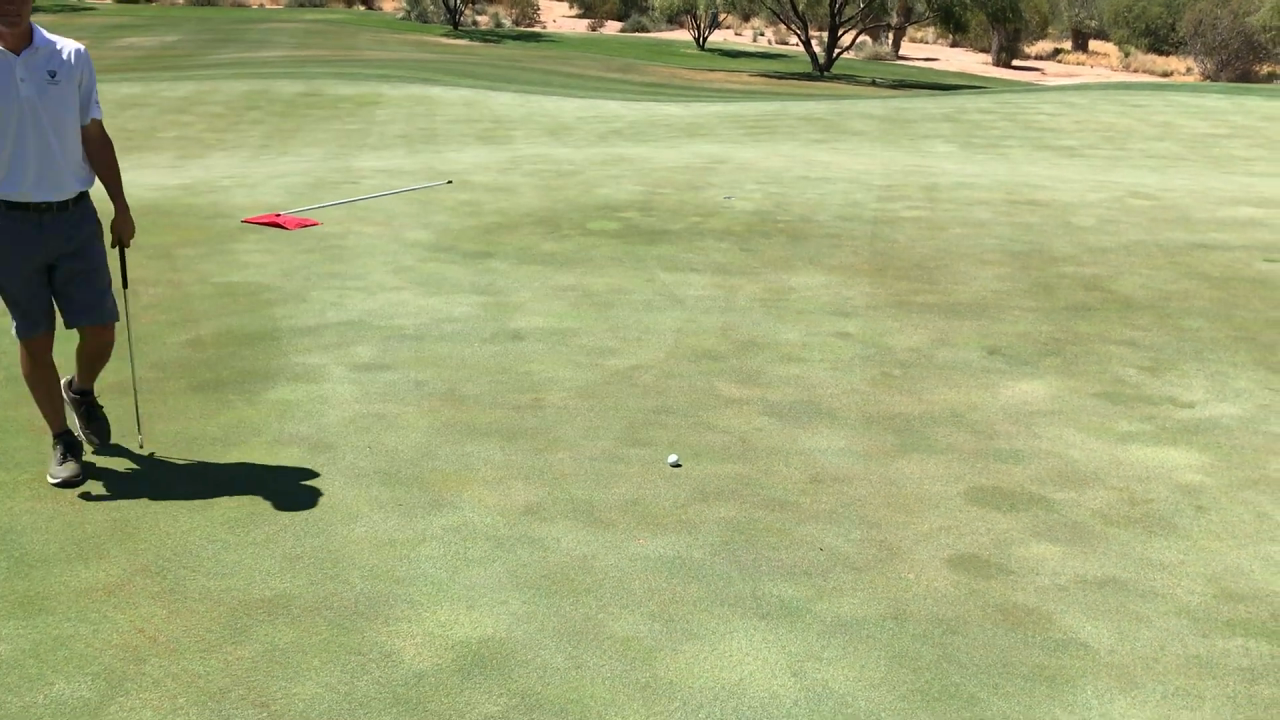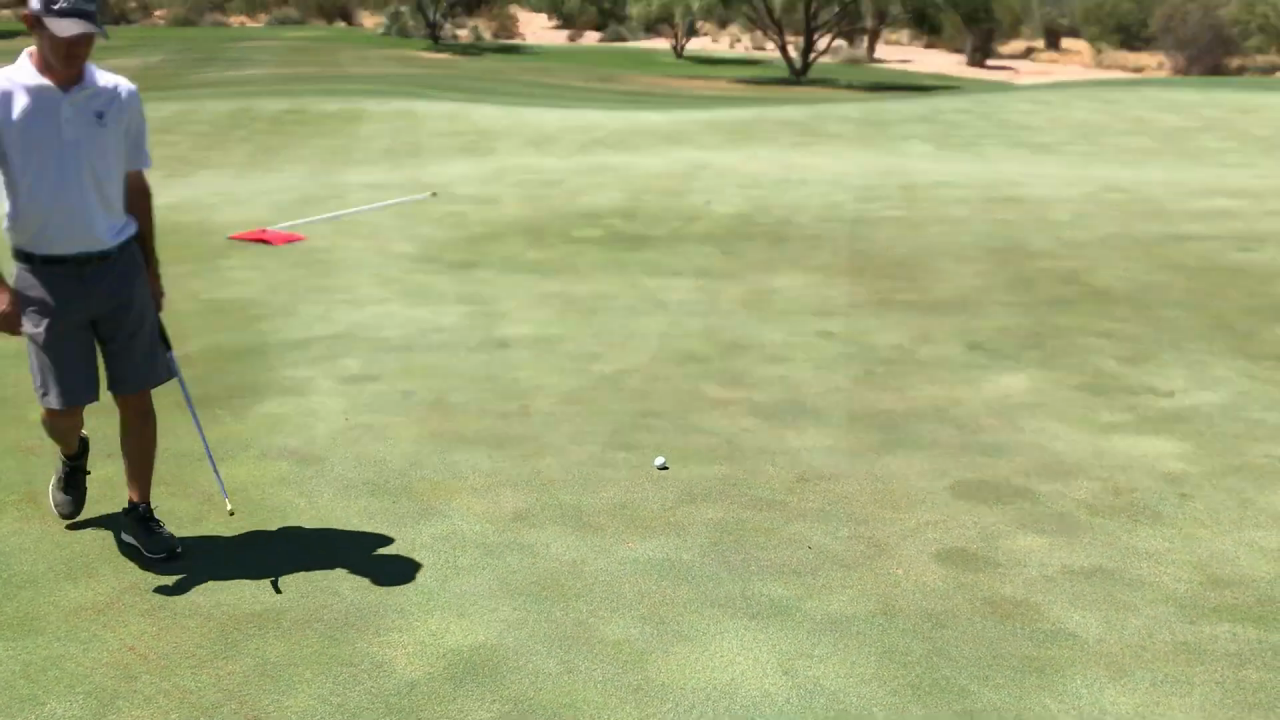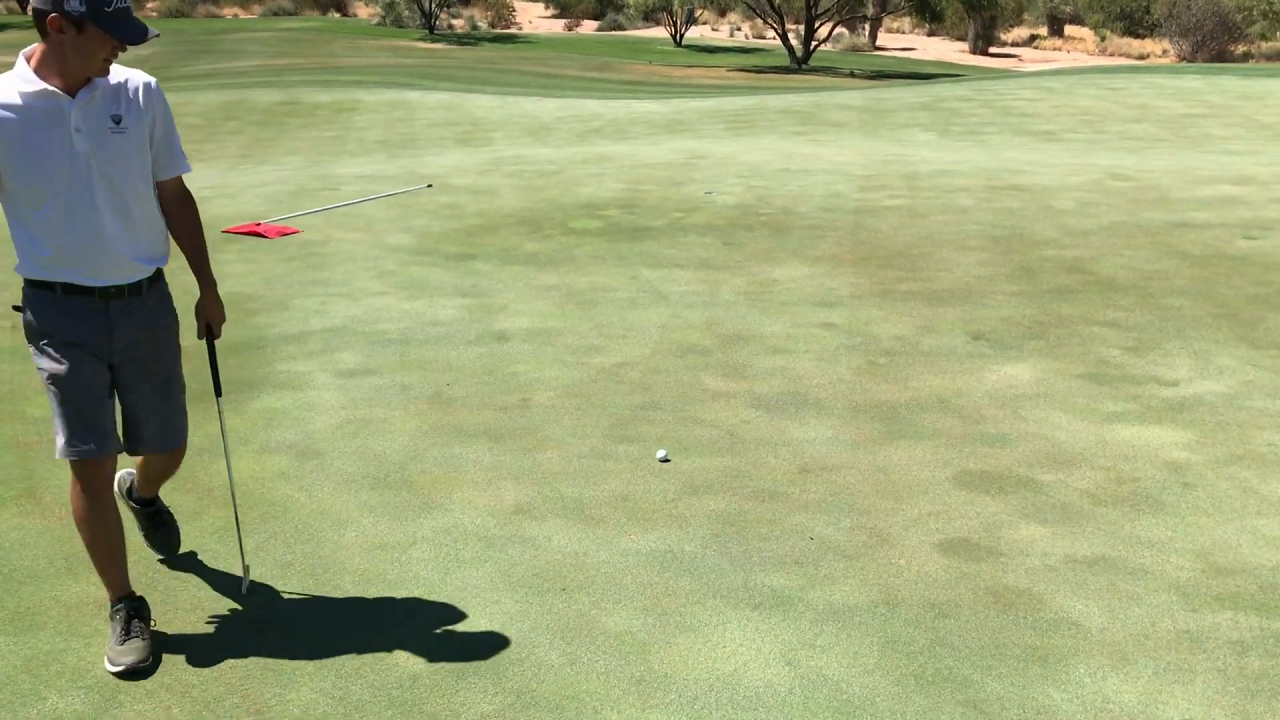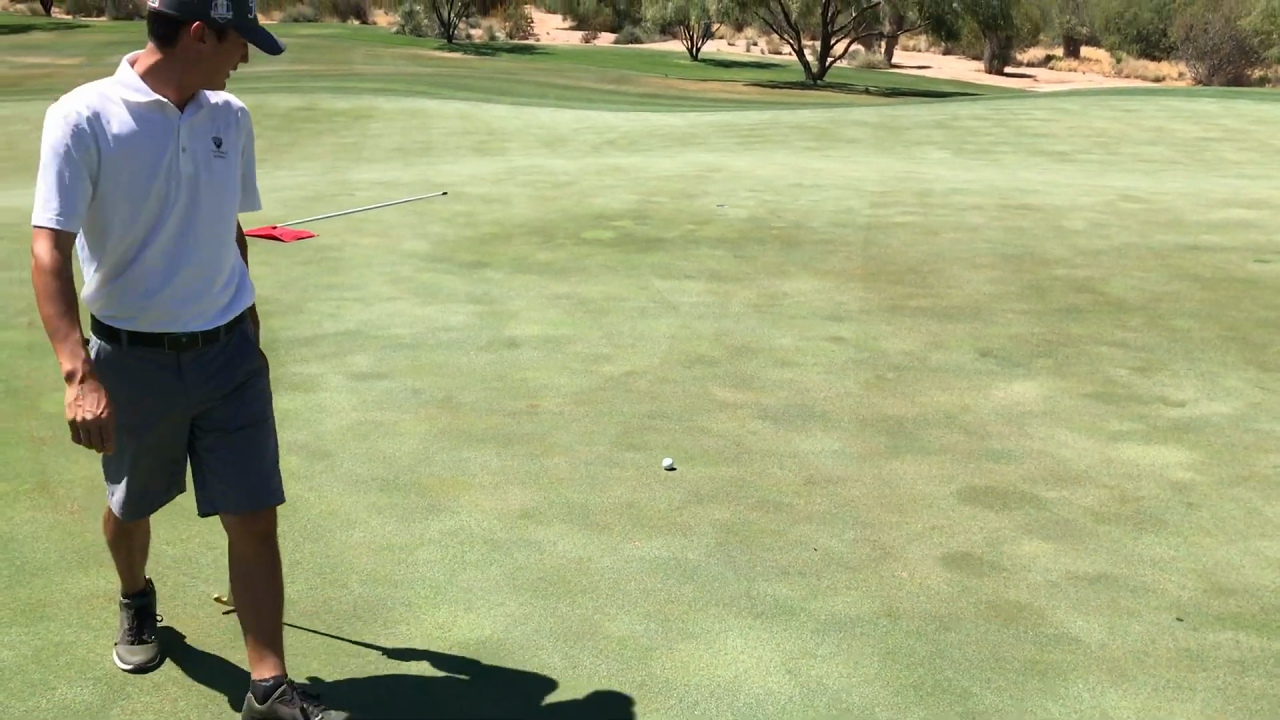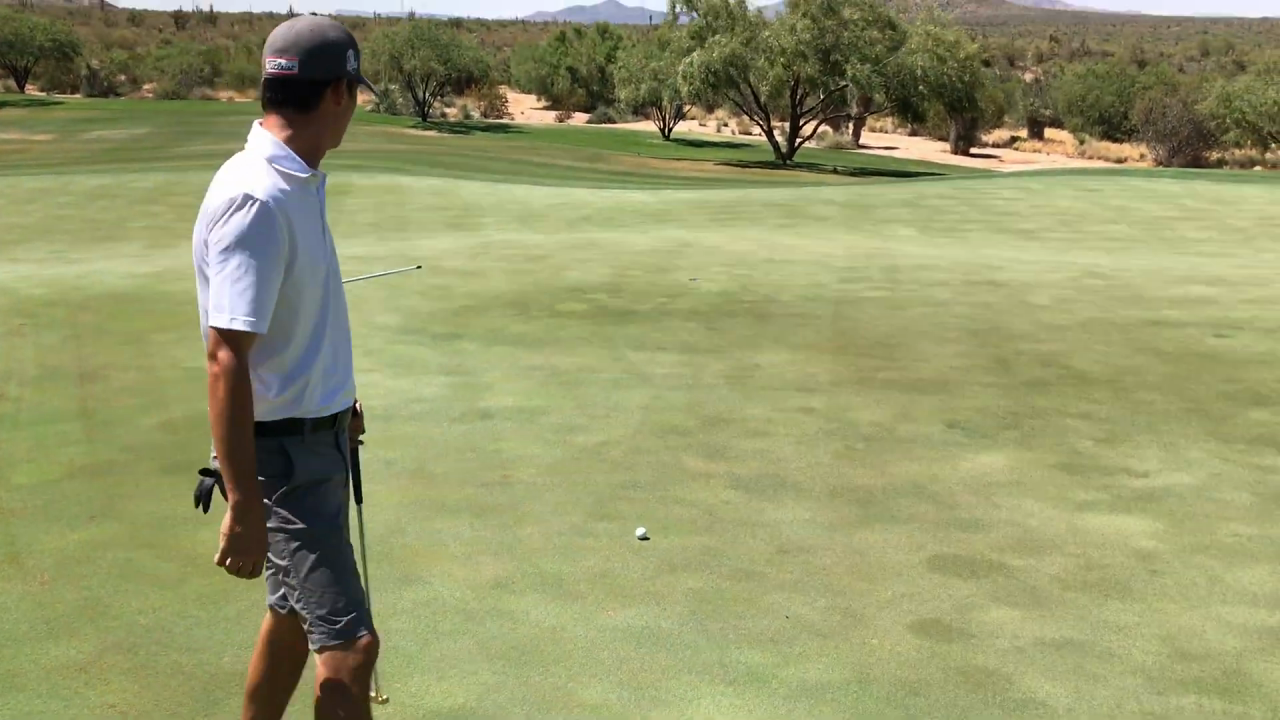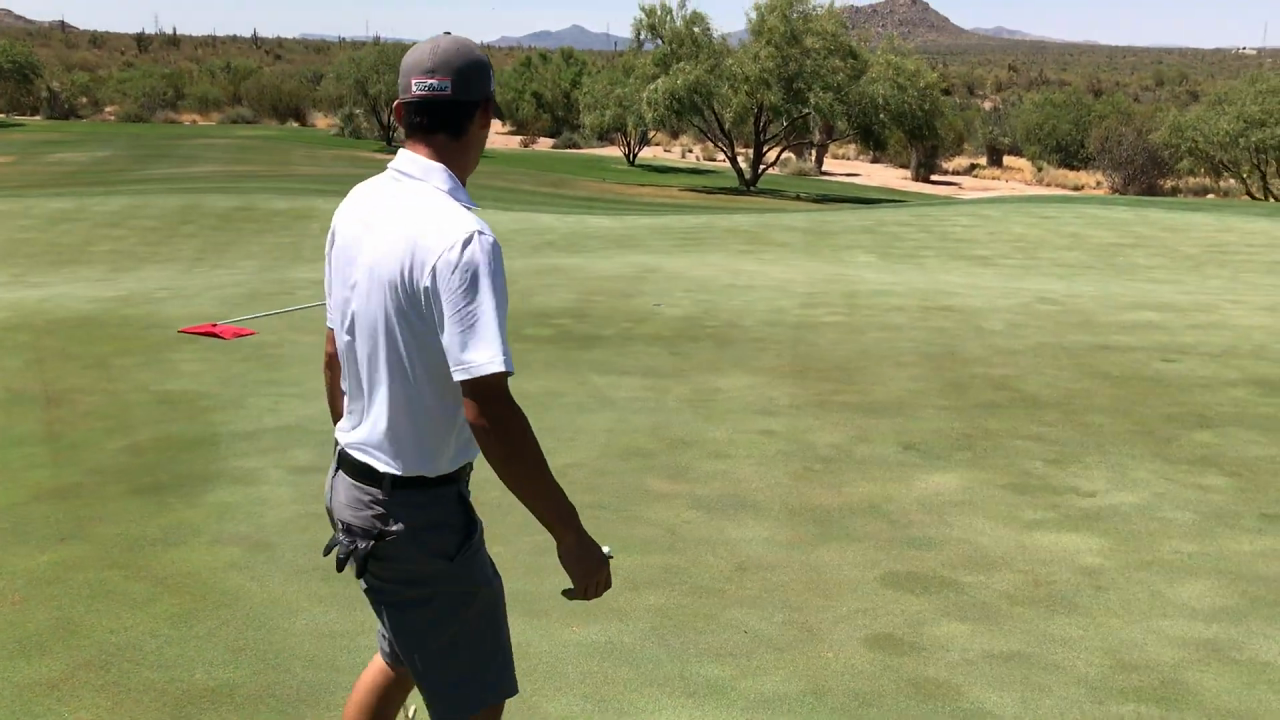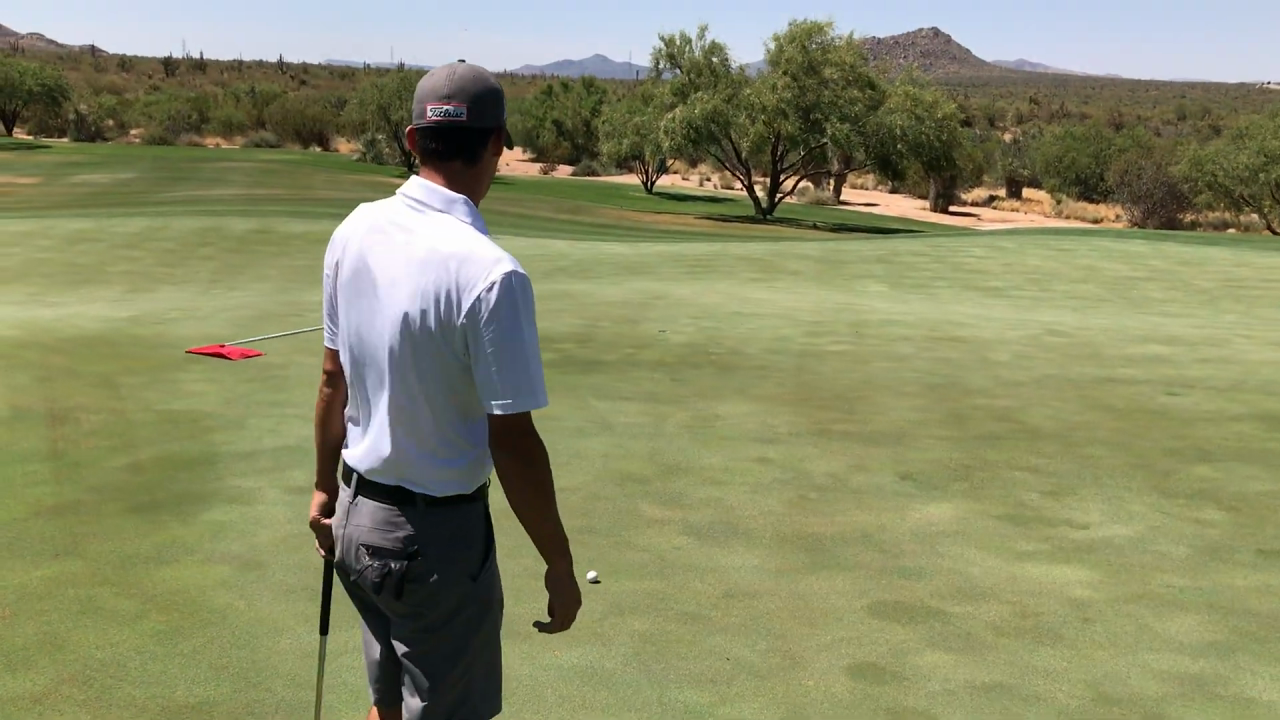
dt=0.5s
person 1, frame 1
left shoulder: (71, 57)
left elbow: (94, 138)
left wrist: (121, 209)
left hip: (74, 217)
left knee: (100, 330)
left ankle: (80, 389)
right ankle: (63, 440)
person 1, frame 2
left shoulder: (120, 96)
left wrist: (151, 268)
left hip: (120, 268)
left knee: (136, 398)
right knee: (62, 411)
left ankle: (139, 514)
right ankle: (72, 453)
person 1, frame 3
left shoulder: (140, 94)
left elbow: (173, 195)
left wrist: (208, 287)
left hip: (145, 302)
right hip: (60, 314)
left knee: (166, 446)
right knee: (90, 464)
left ankle: (142, 492)
right ankle: (125, 608)
person 1, frame 4
left shoulder: (232, 117)
right shoulder: (81, 119)
right elbow: (50, 248)
right wrist: (78, 372)
left hip: (231, 353)
right hip: (137, 359)
left knee: (254, 521)
right knee: (133, 513)
right ankle: (139, 601)
person 1, frame 5
left shoulder: (296, 181)
right shoulder: (253, 198)
right elbow: (228, 359)
left wrist: (335, 395)
right wrist: (240, 501)
left hip: (316, 436)
right hip: (280, 455)
left knee: (295, 610)
right knee: (352, 643)
person 1, frame 6
left shoulder: (357, 206)
right shoulder: (459, 238)
right elbow: (488, 410)
right wrist: (570, 535)
left hip: (350, 485)
right hip: (417, 510)
left knee: (407, 655)
person 1, frame 7
left shoulder: (353, 232)
right shoulder: (491, 273)
left elbow: (334, 380)
right elbow: (513, 442)
left wrist: (325, 485)
right wrist: (560, 565)
left hip: (358, 515)
right hip: (438, 533)
